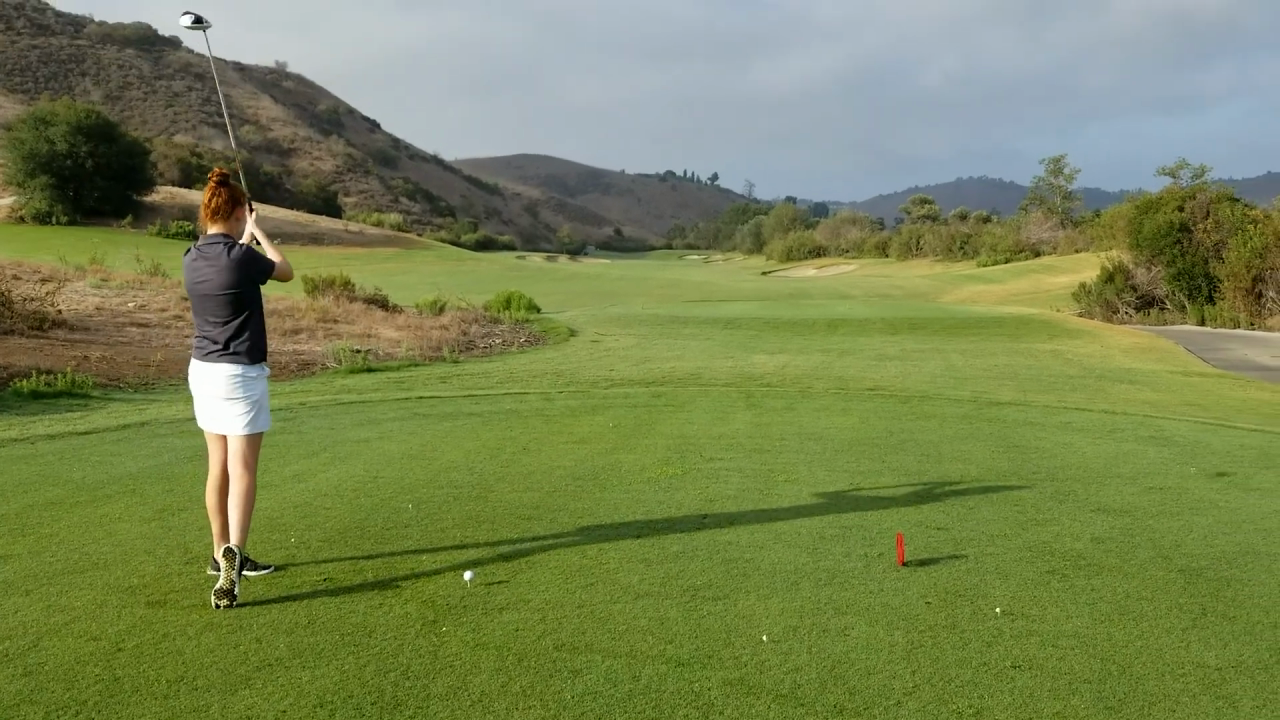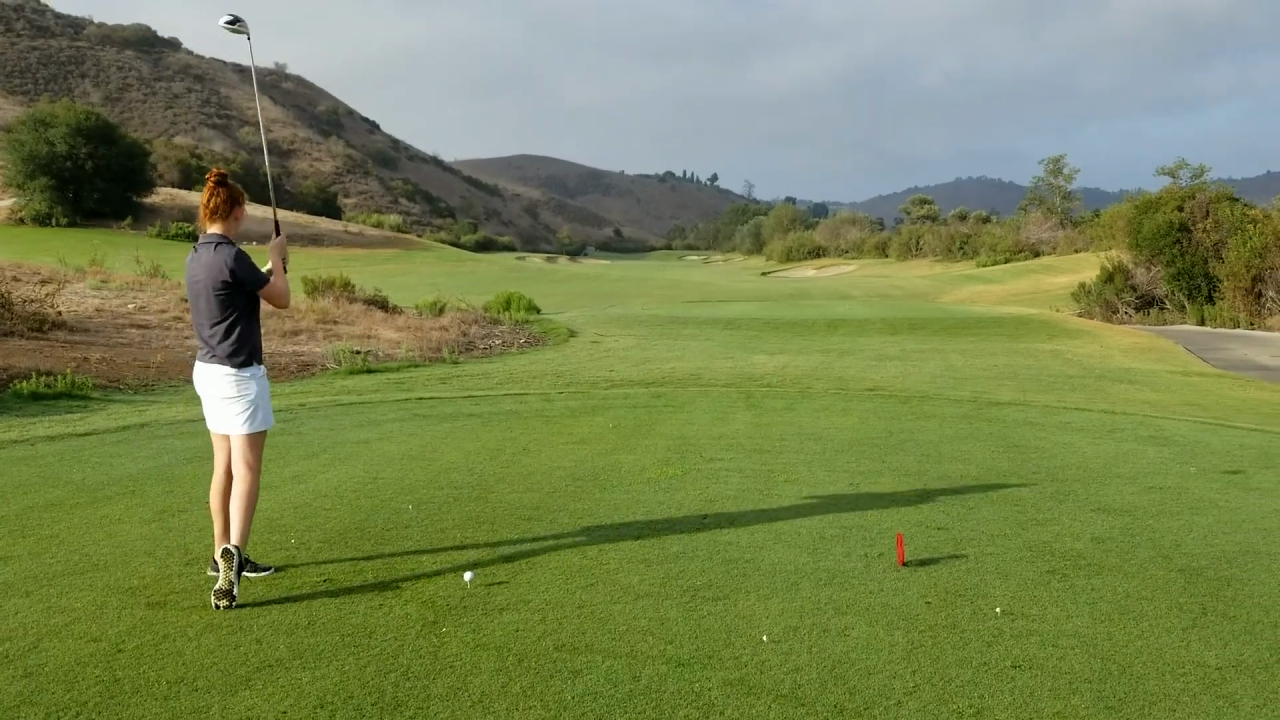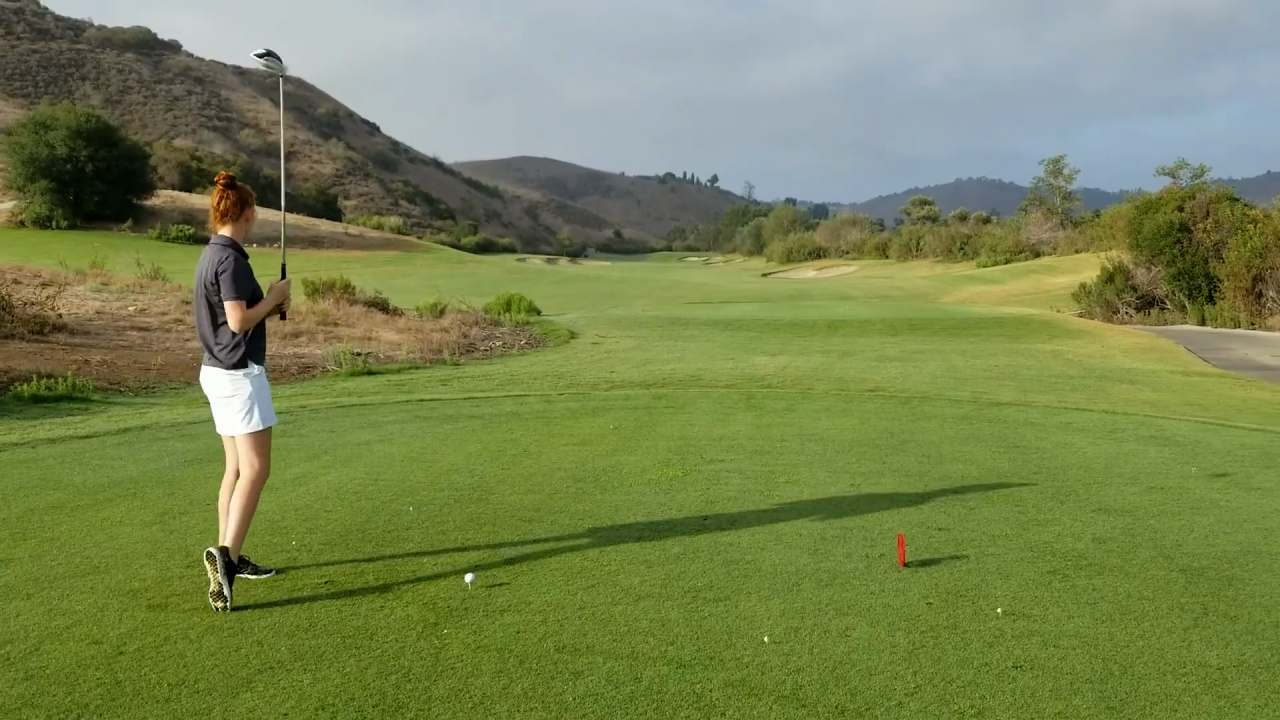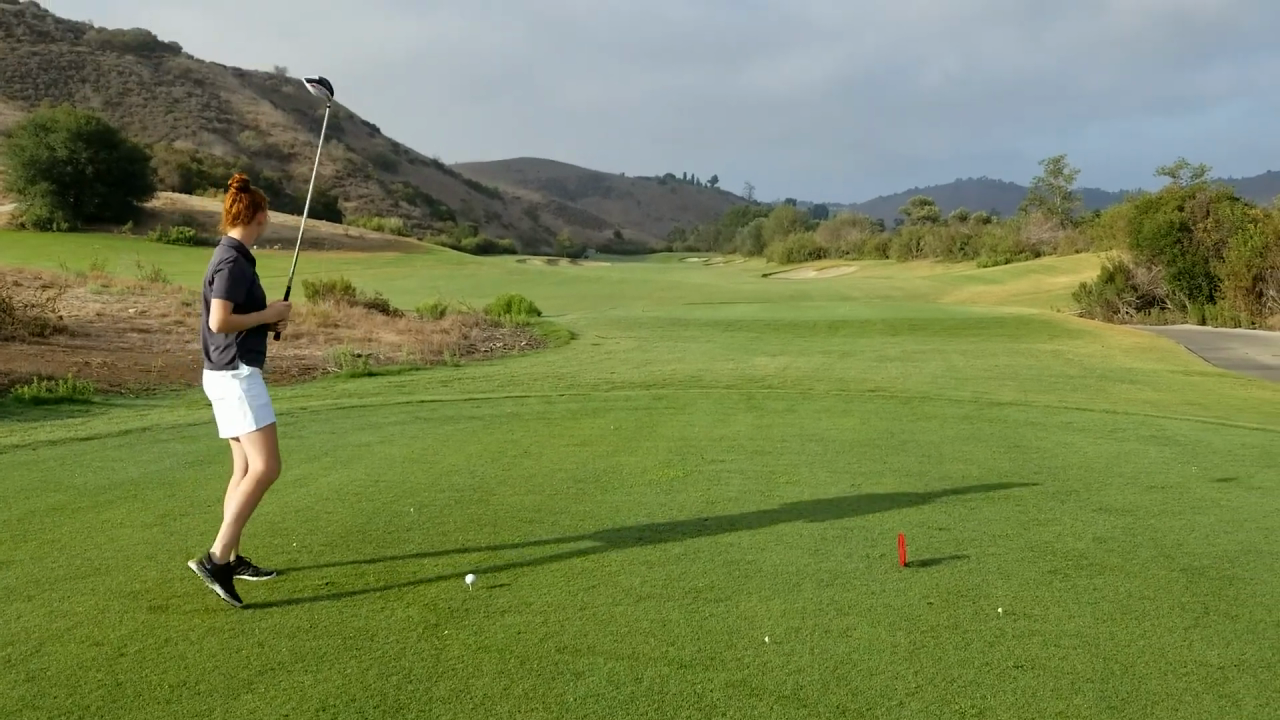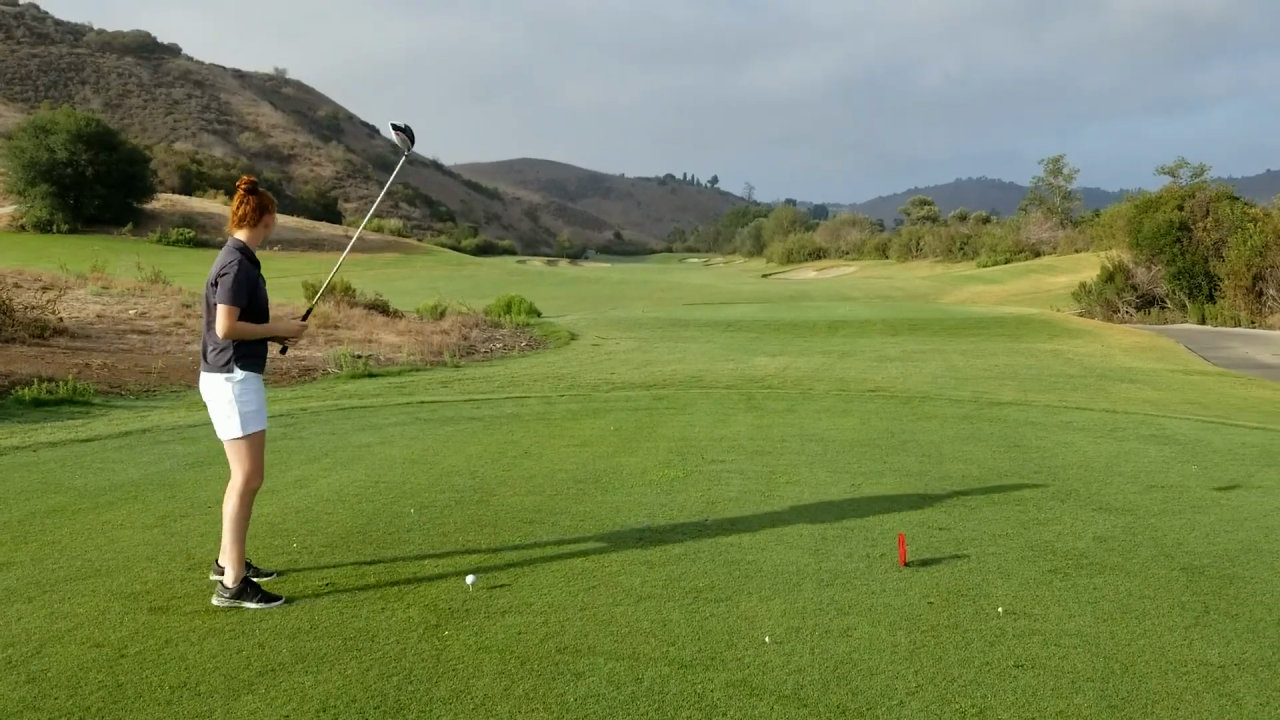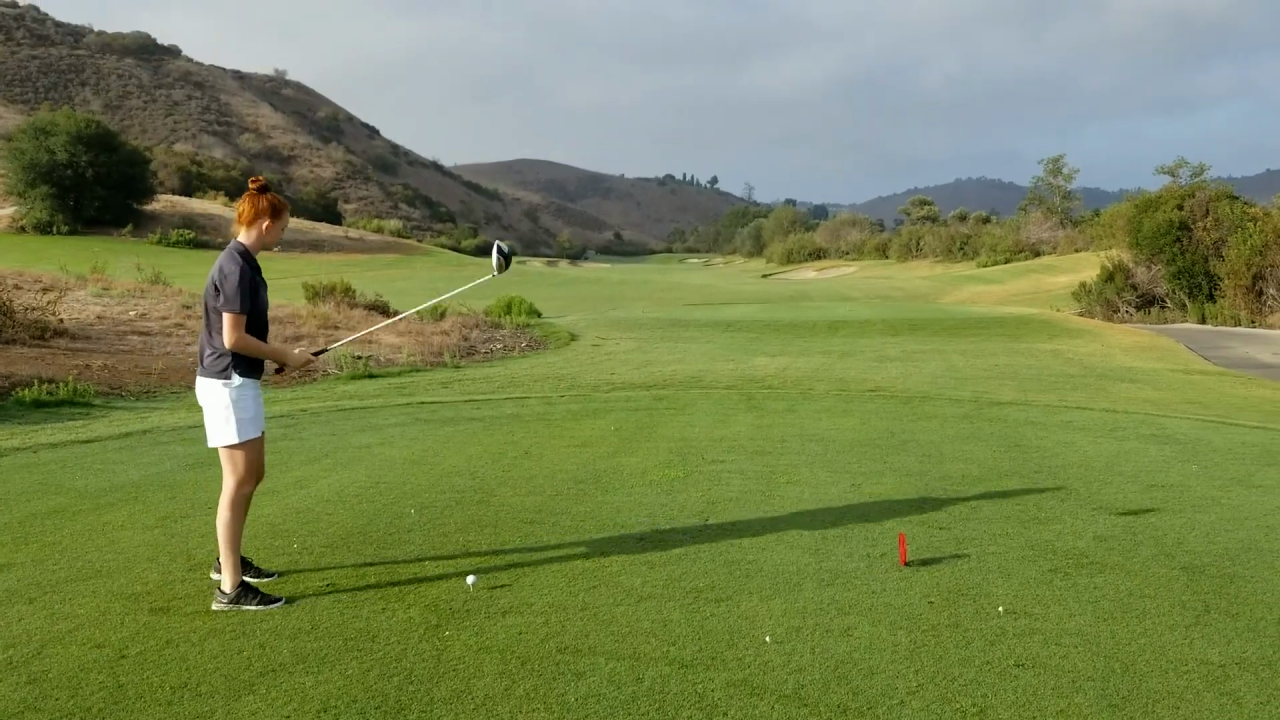
dt=0.2s
person 1, frame 1
left shoulder: (191, 259)
right shoulder: (242, 257)
right elbow: (286, 271)
left wrist: (242, 239)
right wrist: (256, 232)
left hip: (203, 370)
right hip: (240, 374)
left knee: (218, 468)
right knee: (242, 471)
left ankle: (223, 554)
right ankle: (234, 552)
person 1, frame 2
left shoulder: (196, 256)
right shoulder: (231, 256)
right elbow: (281, 298)
left wrist: (263, 269)
right wrist: (277, 260)
left hip: (208, 370)
right hip: (239, 374)
left knee: (224, 468)
right knee: (246, 471)
left ankle: (224, 555)
right ankle: (233, 553)
person 1, frame 3
left shoulder: (212, 254)
right shoulder: (230, 258)
right elbow: (238, 323)
left wrist: (269, 301)
right wrist: (273, 298)
left hip: (219, 371)
right hip: (239, 373)
left knee: (237, 468)
right knee: (255, 470)
left ankle: (226, 557)
right ankle: (226, 553)
person 1, frame 4
left shoulder: (231, 256)
right shoulder: (232, 260)
right elbow: (219, 322)
left wrist: (270, 317)
right wrist: (267, 314)
left hip: (231, 373)
right hip: (235, 374)
left knee: (245, 469)
right knee: (266, 467)
left ankle: (228, 558)
right ankle: (215, 558)
person 1, frame 5
left shoulder: (238, 259)
right shoulder: (237, 264)
right elbow: (225, 328)
left wrist: (276, 331)
right wrist: (276, 328)
left hip: (237, 376)
right hip: (231, 378)
left knee: (246, 474)
right knee: (248, 476)
left ankle: (227, 559)
right ankle: (232, 582)
person 1, frame 6
left shoulder: (240, 263)
right shoulder: (237, 268)
right elbow: (233, 339)
left wrist: (279, 354)
right wrist: (284, 357)
left hip: (237, 383)
right hip: (228, 384)
left knee: (252, 476)
right knee: (238, 483)
left ankle: (229, 559)
right ankle: (231, 588)
